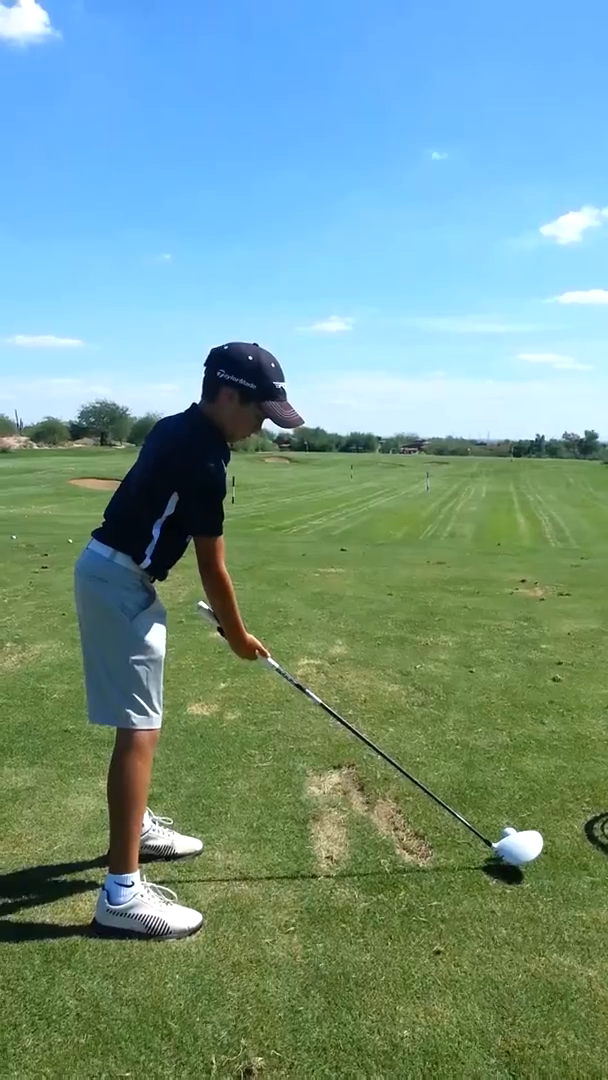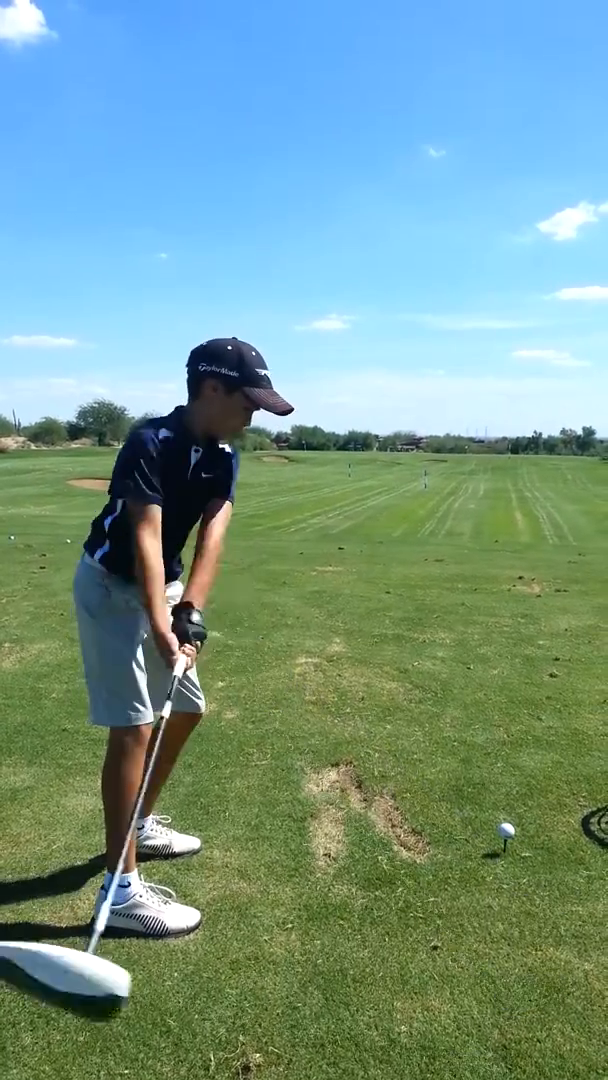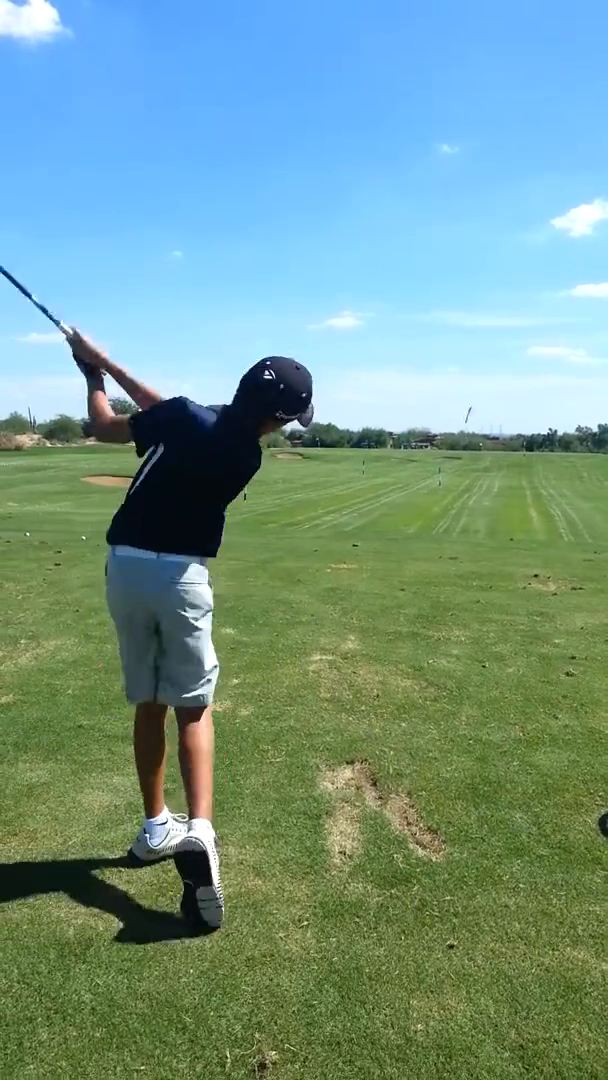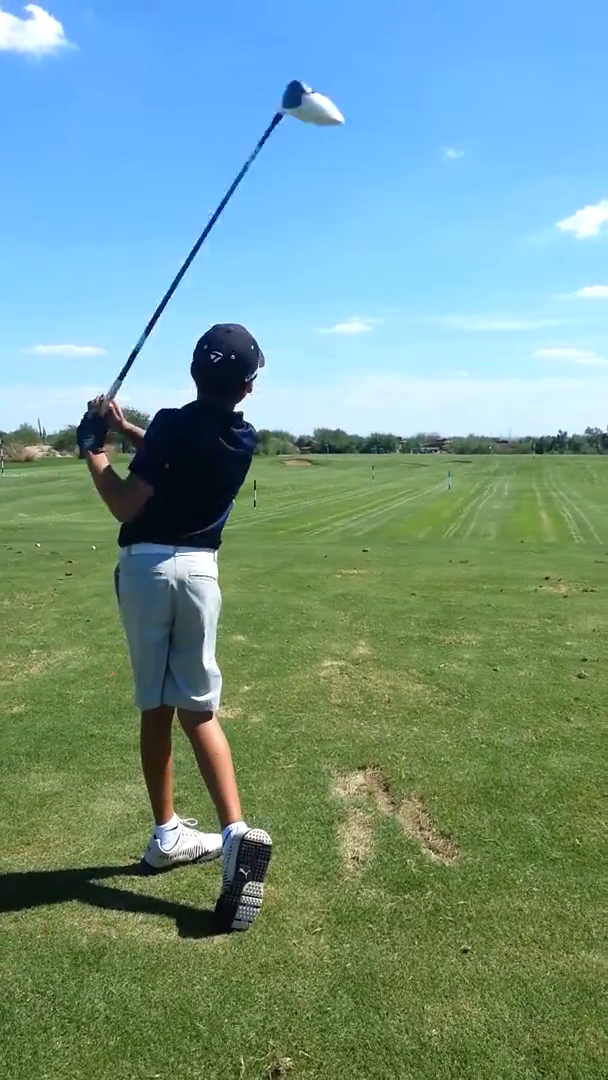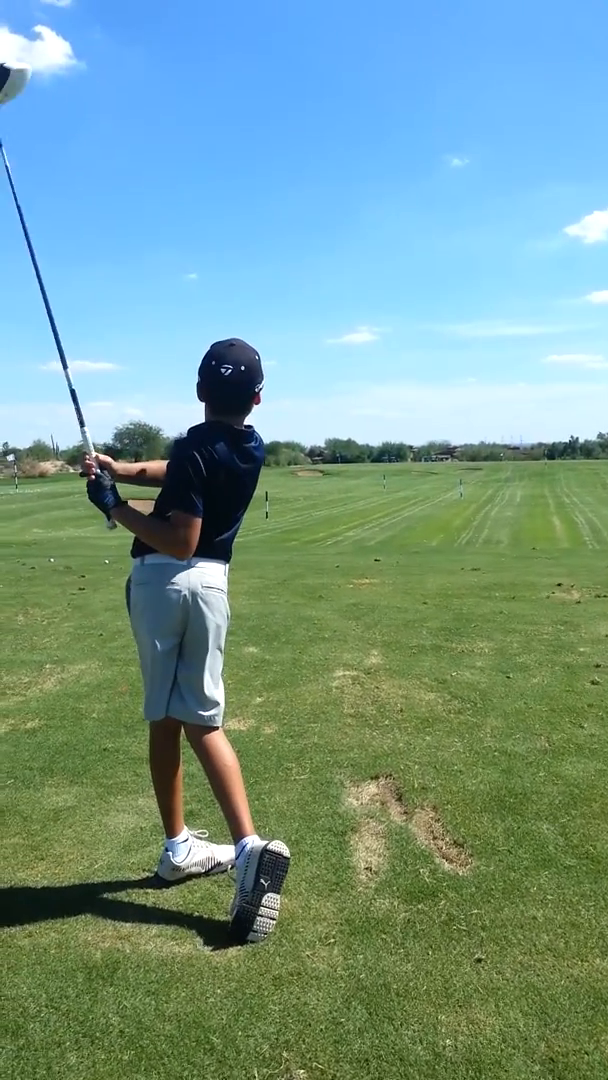
dt=1s
person 1, frame 1
left shoulder: (177, 429)
right shoulder: (202, 461)
right elbow: (212, 568)
right wrist: (237, 636)
left hip: (114, 570)
right hip: (121, 583)
left knee: (143, 716)
right knee: (139, 728)
left ankle: (137, 825)
right ankle: (121, 892)
person 1, frame 2
left shoulder: (222, 459)
right shoulder: (150, 441)
left elbow: (211, 537)
right elbow: (147, 534)
left wrist: (192, 607)
right wrist: (157, 619)
left hip: (166, 589)
right hip: (115, 591)
left knee: (187, 710)
right knee: (133, 725)
left ankle: (140, 826)
right ankle: (123, 891)
person 1, frame 3
left shoulder: (184, 418)
right shoulder: (248, 457)
left elbow: (102, 424)
left wrist: (94, 369)
right wrist: (106, 364)
left hip: (129, 566)
right hip: (184, 577)
left knee: (148, 704)
right knee: (193, 710)
left ankle: (156, 828)
right ankle: (198, 833)
person 1, frame 4
left shoulder: (173, 424)
right shoulder: (244, 438)
left elbow: (127, 508)
left wrist: (94, 453)
right wrist: (126, 429)
left hip: (145, 567)
right hip: (197, 571)
left knee: (155, 706)
right knee: (198, 709)
left ankle: (167, 834)
right ankle: (236, 832)
person 1, frame 5
left shoulder: (193, 448)
right shoulder: (251, 449)
left elbow: (180, 542)
left wrist: (115, 506)
right wrist: (121, 469)
left hip: (158, 581)
right hip: (209, 584)
left knee: (163, 719)
right knee: (202, 720)
left ankle: (179, 846)
right ankle: (248, 844)
